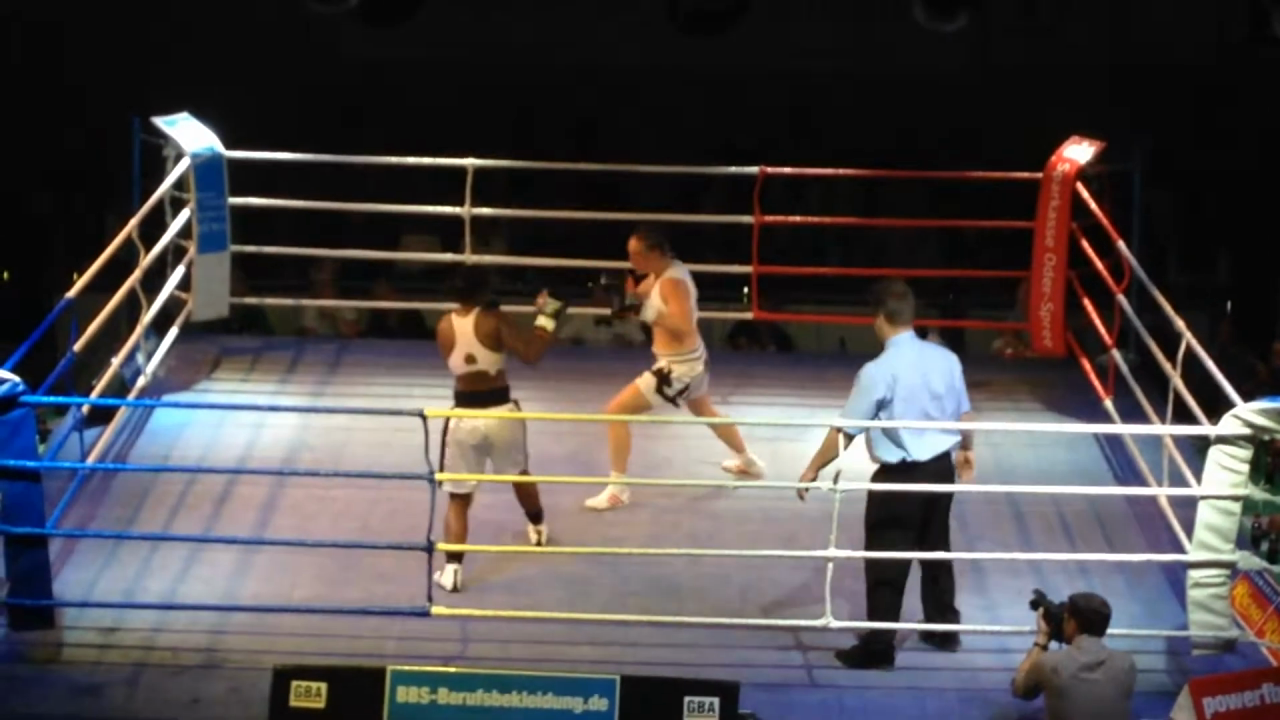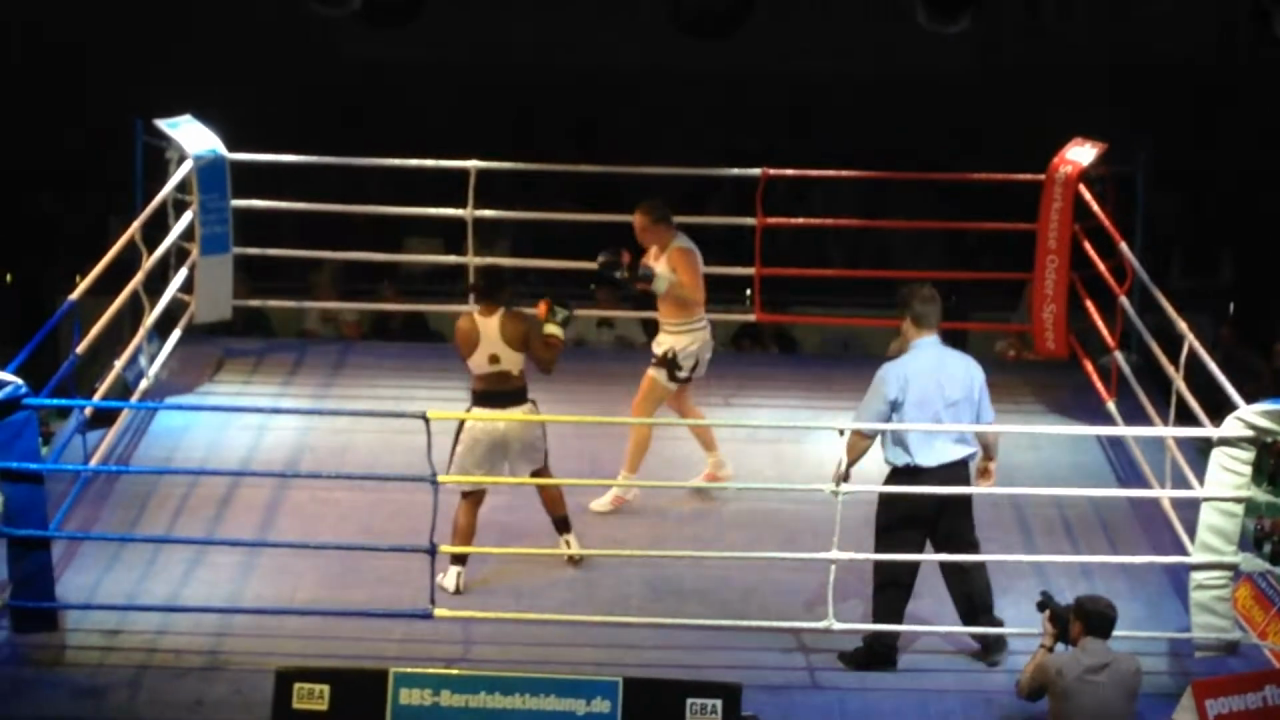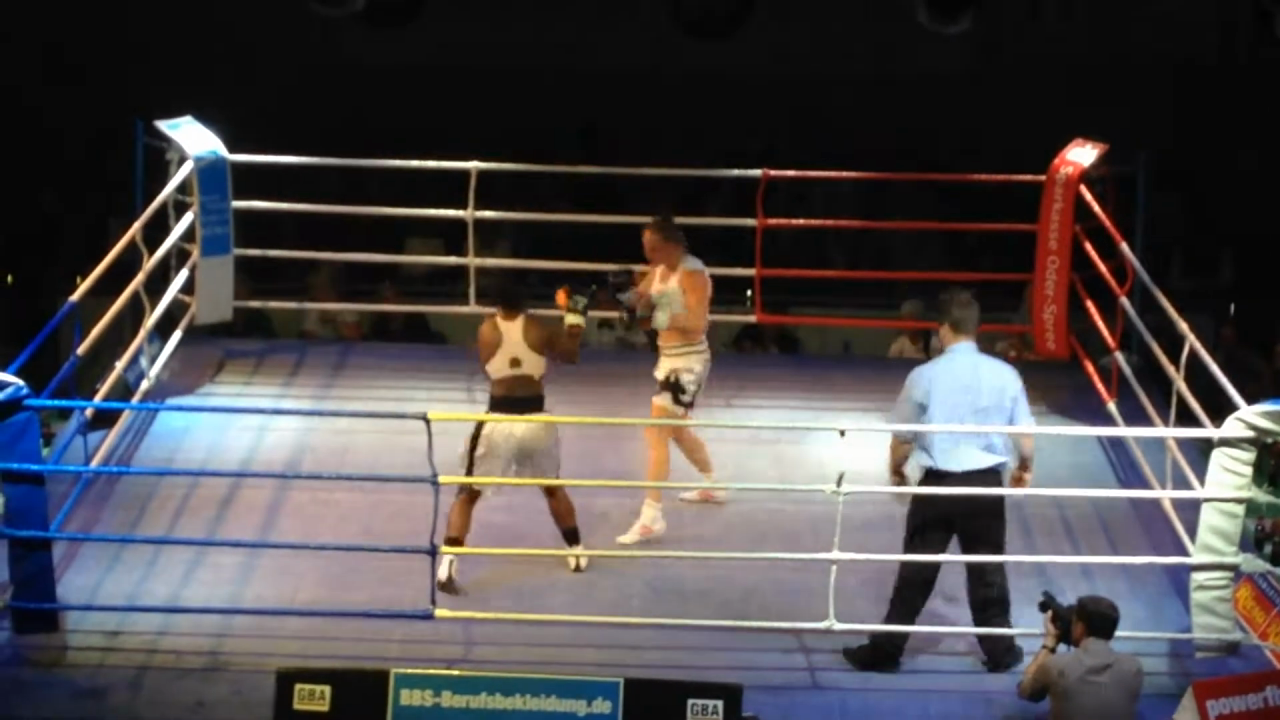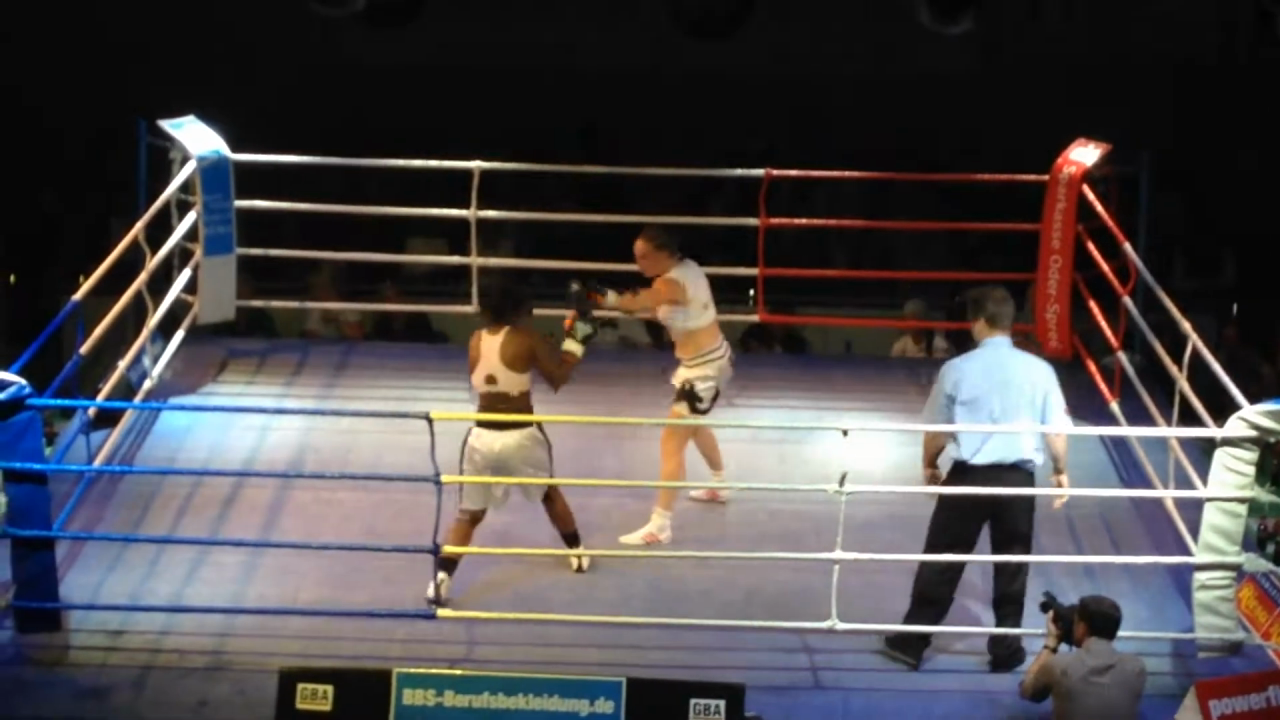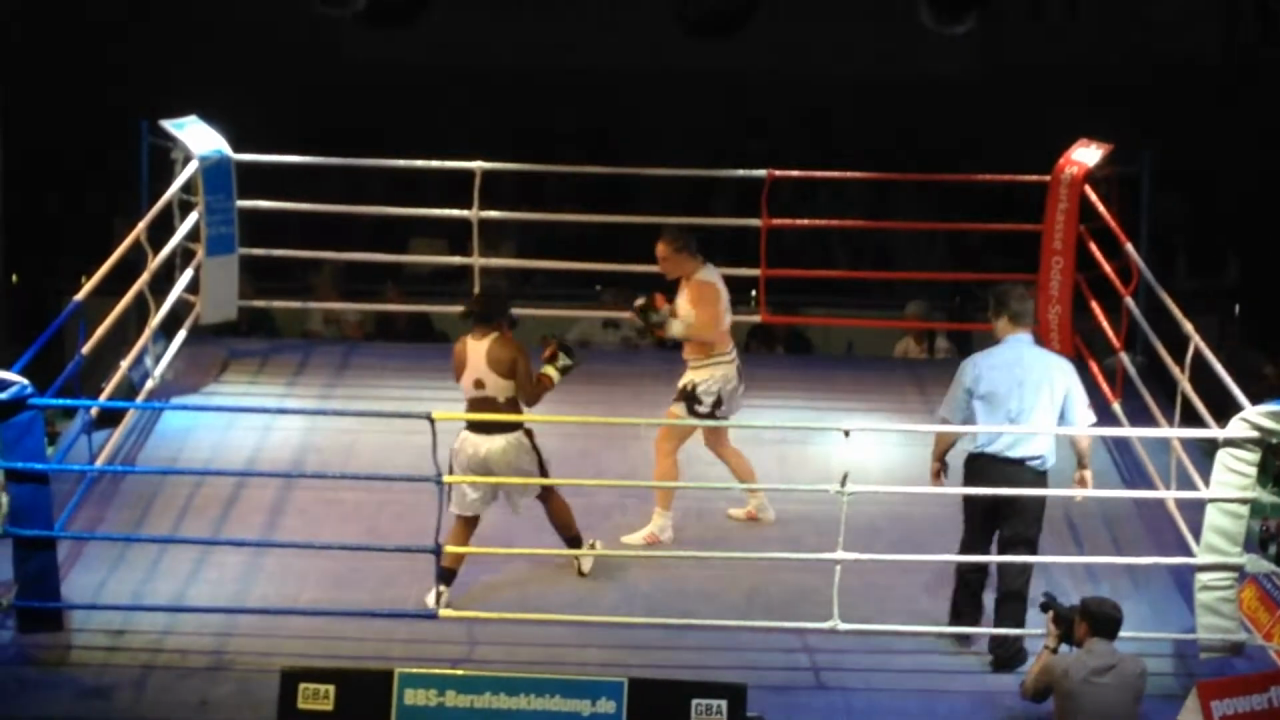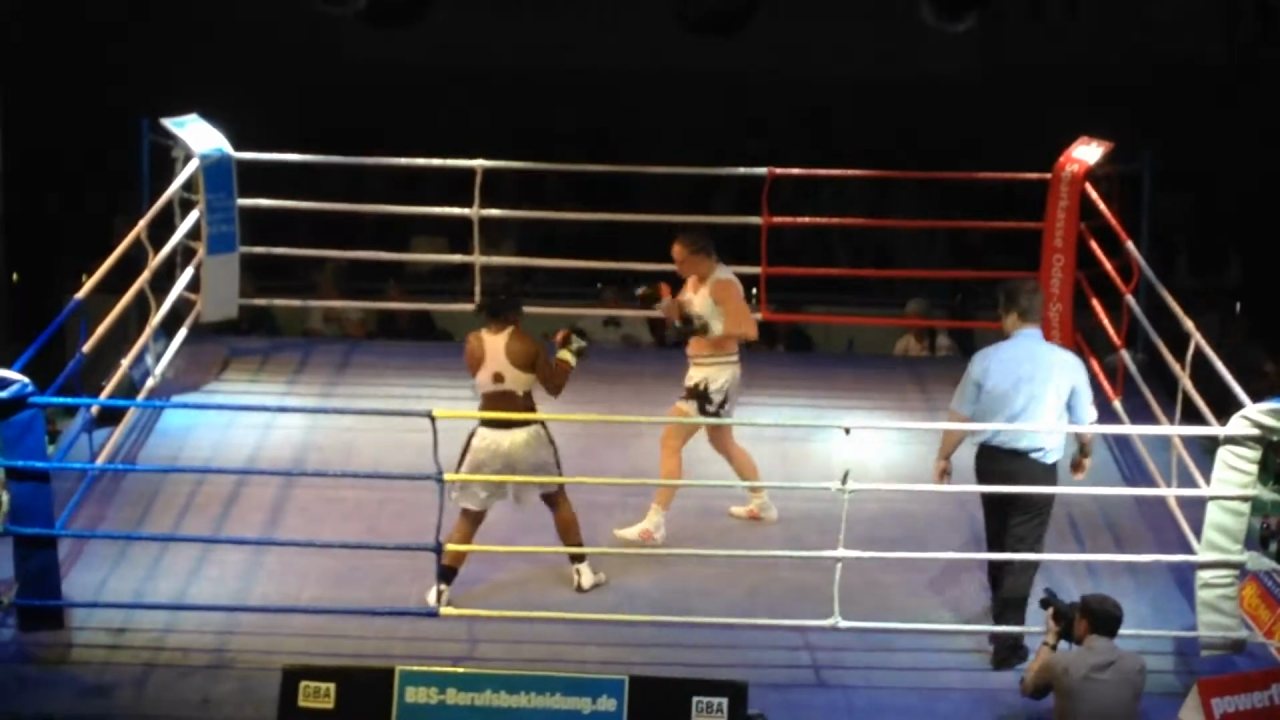
dt=0.2s
person 1, frame 1
left shoulder: (878, 371)
right shoulder: (946, 358)
left elbow: (843, 431)
right elbow: (963, 414)
left wrist: (811, 470)
right wrist: (966, 450)
left hip: (899, 477)
right hip: (941, 467)
left knee: (886, 562)
right knee: (936, 550)
left ankle: (879, 646)
right ankle: (945, 628)
person 1, frame 2
left shoulder: (894, 372)
right shoulder: (969, 366)
left elbow: (863, 432)
right elbow: (986, 427)
left wrist: (846, 468)
right wrist: (988, 459)
left hip: (910, 481)
right hip: (956, 476)
left knee: (894, 567)
right knee: (964, 559)
left ankle: (880, 649)
right ankle: (991, 640)
person 1, frame 3
left shoulder: (924, 376)
right shoulder: (1005, 374)
left elbow: (903, 438)
right elbow: (1023, 436)
left wrist: (897, 470)
right wrist: (1024, 468)
left hip: (939, 485)
right hip: (987, 484)
left knee: (916, 571)
right knee: (988, 570)
left ankle: (885, 649)
right ankle: (1000, 649)
person 1, frame 4
left shoulder: (956, 369)
right shoulder: (1039, 370)
left elbow: (936, 431)
right elbow: (1056, 433)
left wrist: (929, 465)
right wrist: (1061, 471)
left hip: (966, 478)
right hip: (1016, 480)
left knee: (941, 560)
right knee: (1012, 566)
left ankle: (912, 640)
right ankle: (1005, 649)
person 1, frame 5
left shoulder: (976, 364)
right shoulder: (1059, 367)
left elbow: (951, 423)
right elbow: (1080, 430)
left wrist: (938, 458)
right wrist: (1084, 466)
left hip: (982, 469)
right hip: (1029, 476)
left knee: (974, 548)
right knee: (1017, 561)
left ankle: (964, 623)
right ankle: (1006, 648)
person 1, frame 6
left shoulder: (986, 358)
right shoulder: (1067, 363)
left elbow: (961, 417)
right elbow: (1084, 424)
left wrist: (943, 457)
right wrist: (1084, 455)
left hip: (992, 461)
right hip: (1037, 469)
left knee: (998, 542)
right knee: (1021, 554)
left ankle: (1002, 610)
right ankle: (1006, 644)
person 2, frame 1
left shoulder: (444, 326)
right shoulder: (495, 320)
right elbow: (530, 356)
right wrist: (547, 319)
left hip: (464, 417)
right hip: (501, 411)
left knee: (459, 498)
right knee: (518, 472)
left ankle: (451, 570)
right ankle: (538, 530)
person 2, frame 2
left shoulder: (463, 325)
right shoulder: (519, 322)
right elbow: (547, 364)
right wrist: (555, 326)
left hip: (482, 416)
right hip: (520, 412)
left knee: (470, 498)
right knee: (542, 474)
left ankle: (455, 573)
right ankle: (569, 542)
person 2, frame 3
left shoulder: (486, 330)
right shoulder: (539, 326)
right elbow: (571, 355)
right wrist: (575, 316)
left hip: (498, 422)
right hip: (536, 420)
left knee: (467, 494)
right knee: (553, 488)
left ankle: (449, 564)
right ankle: (576, 552)
person 2, frame 4
left shoulder: (476, 341)
right shoulder: (526, 339)
right elbow: (557, 380)
right wrist: (576, 340)
left hip: (483, 436)
right hip: (522, 434)
left knee: (469, 515)
right knee: (550, 494)
left ankle: (440, 578)
right ankle: (577, 554)
person 2, frame 5
left shoulder: (460, 347)
right shoulder: (511, 347)
right elbow: (529, 398)
right wrist: (553, 368)
left hip: (472, 440)
right hip: (509, 440)
left knee: (464, 521)
right knee: (548, 493)
left ankle: (440, 590)
right ankle: (581, 555)
person 2, frame 6
left shoulder: (472, 342)
right shoulder: (527, 342)
right elbow: (554, 388)
right wrist: (568, 353)
left hip: (488, 436)
right hip: (527, 434)
left knee: (469, 517)
right knee: (557, 499)
left ankle: (441, 588)
right ankle: (582, 571)
person 3, frame 1
left shoulder: (673, 281)
right shoulder: (660, 272)
left elbow: (683, 325)
right elbow: (639, 296)
left wrist: (645, 312)
right wrist: (625, 295)
left hip: (678, 366)
right hip: (692, 359)
left knee: (616, 413)
right knee: (704, 411)
left ankle: (618, 489)
right ankle: (747, 462)
person 3, frame 2
left shoulder: (682, 251)
right shoulder: (658, 247)
left elbow: (696, 296)
right elbow: (642, 277)
left wrist: (657, 281)
right wrist: (619, 268)
left hip: (684, 340)
right hip: (677, 336)
left knee: (641, 410)
right knee: (680, 403)
left ankle: (624, 488)
right ankle: (717, 466)
person 3, frame 3
left shoulder: (693, 274)
right shoulder: (660, 268)
left elbow: (698, 323)
right elbow: (641, 298)
left wrist: (656, 315)
right wrist: (632, 296)
left hip: (685, 362)
right hip: (671, 357)
left knee: (655, 435)
right knee: (677, 428)
left ankle: (651, 519)
right ankle: (711, 486)
person 3, frame 4
left shoulder: (671, 283)
right shoulder: (687, 268)
left elbow: (636, 303)
left wrist: (602, 296)
left hip: (702, 369)
right hip: (714, 358)
left knee: (672, 442)
right knee: (693, 424)
left ankle: (659, 526)
right ankle: (719, 485)
person 3, frame 5
left shoulder: (703, 285)
right shoulder: (691, 279)
left elbow: (709, 333)
right elbow: (682, 318)
left wrist: (668, 327)
right wrist: (659, 310)
left hip: (709, 375)
right hip: (722, 369)
left knee: (665, 445)
right knee: (717, 443)
left ankle: (660, 526)
right ankle: (759, 505)
person 3, frame 6
left shoulder: (723, 283)
right shoulder: (695, 279)
left elbow: (749, 330)
right elbow: (679, 315)
left wrist: (708, 326)
right wrist: (662, 301)
left hip: (715, 373)
right hip: (707, 371)
left knee: (670, 443)
right knee: (723, 441)
left ankle: (653, 524)
right ankle: (762, 504)
